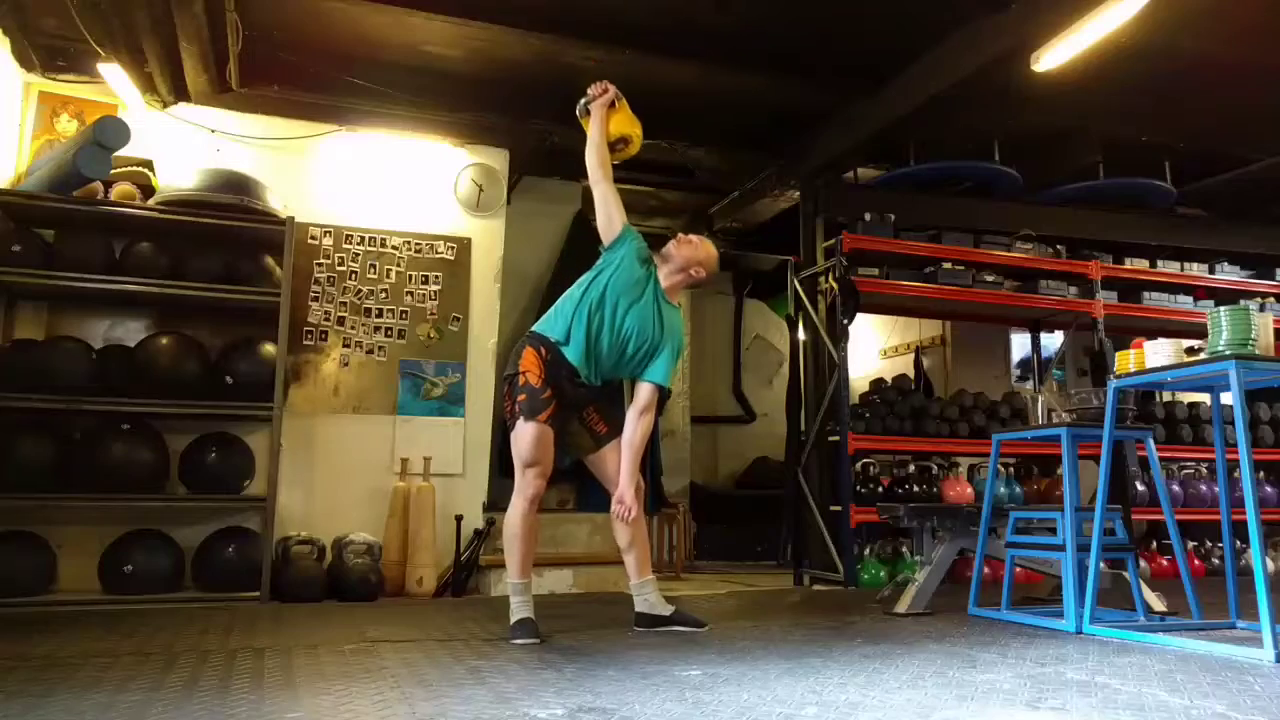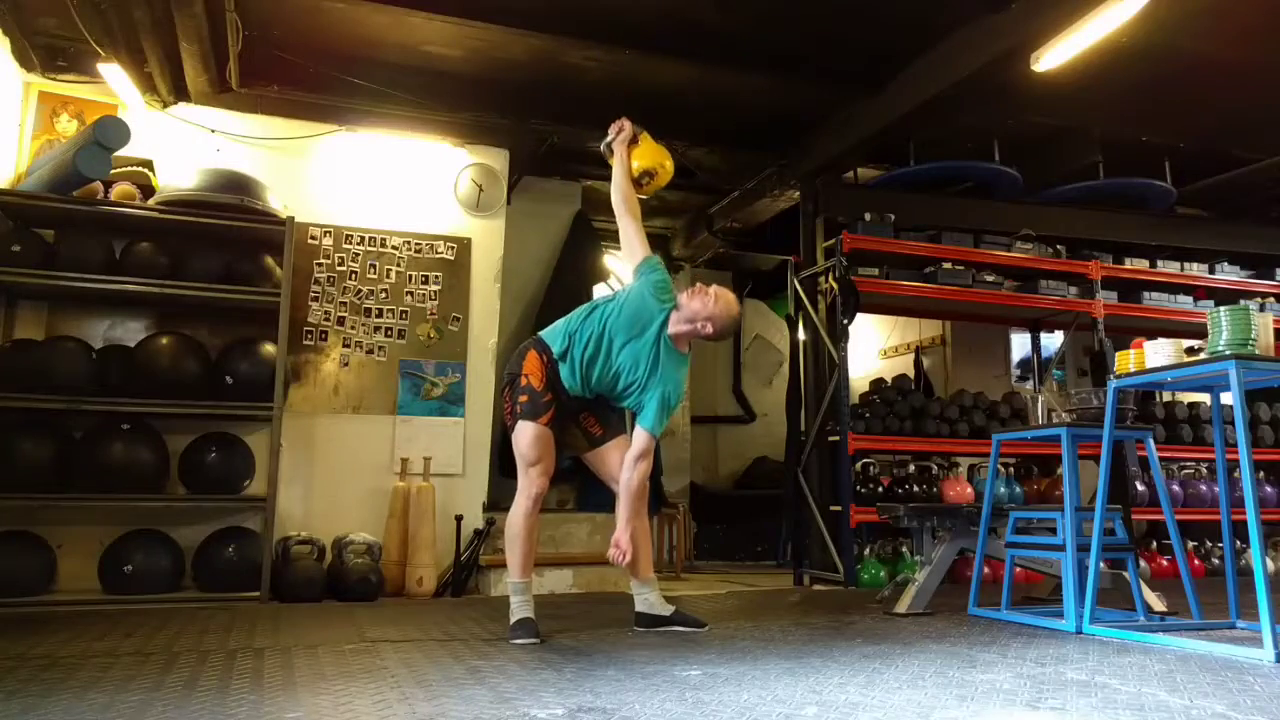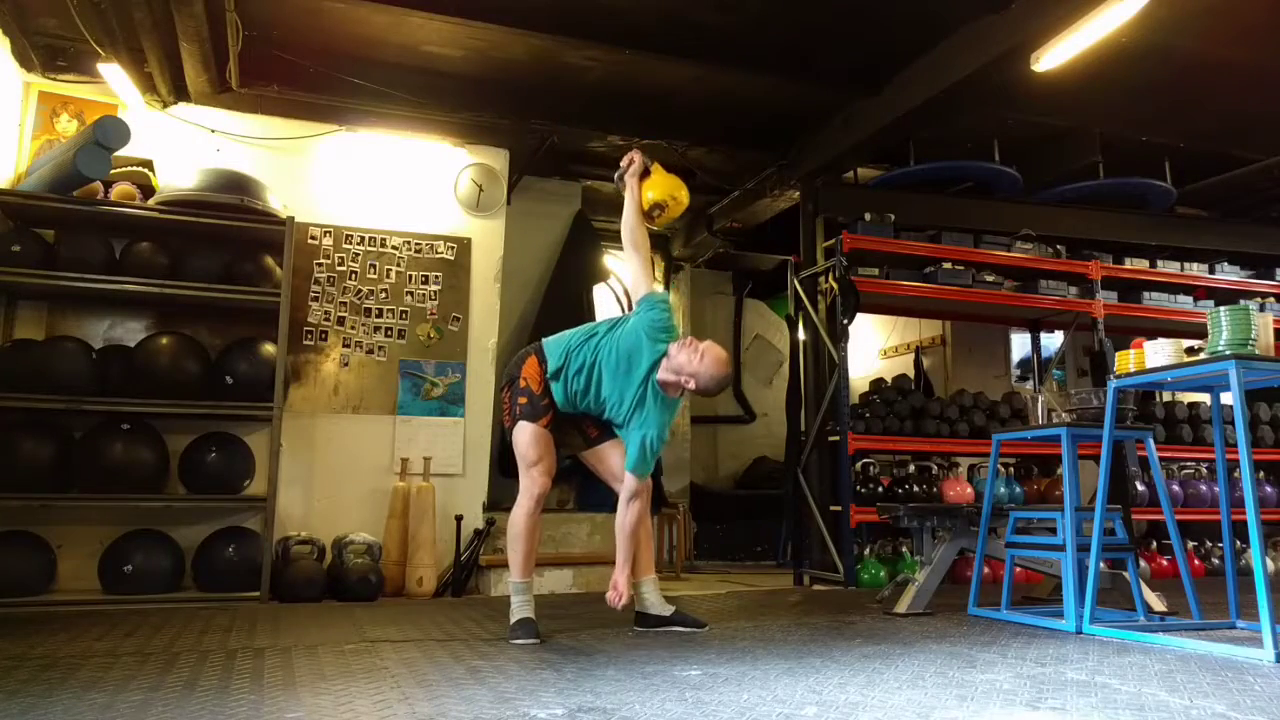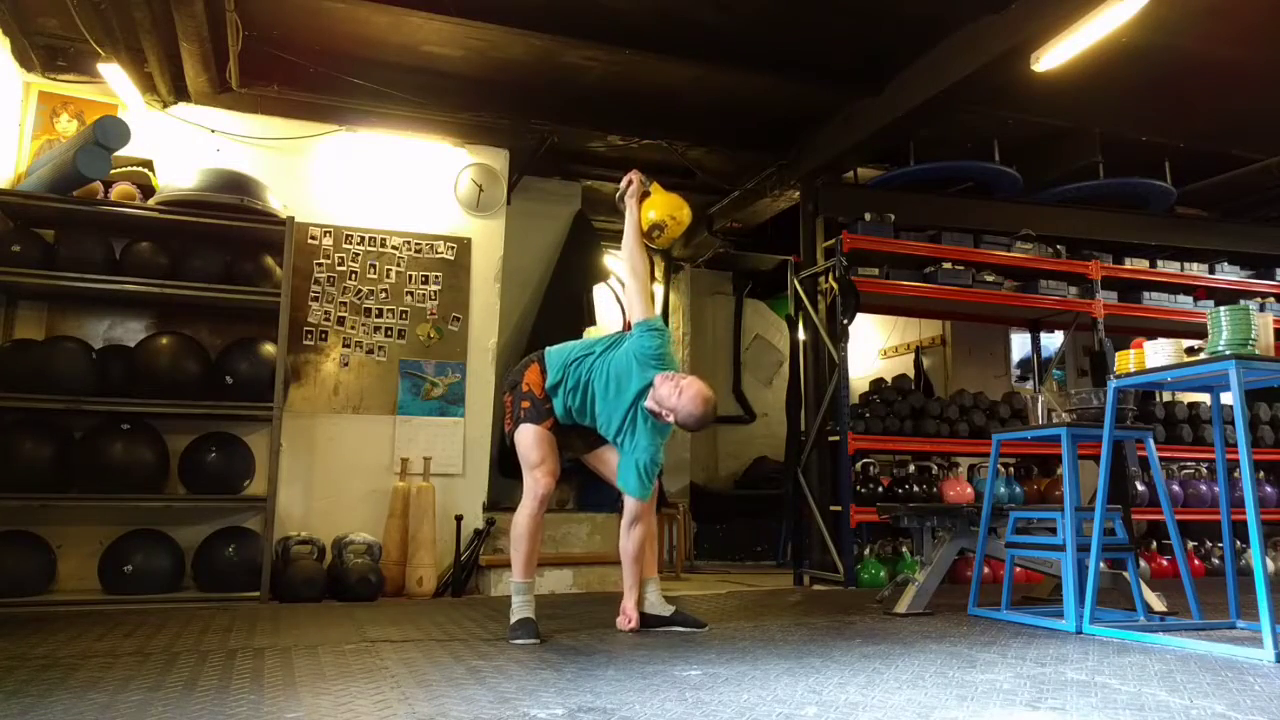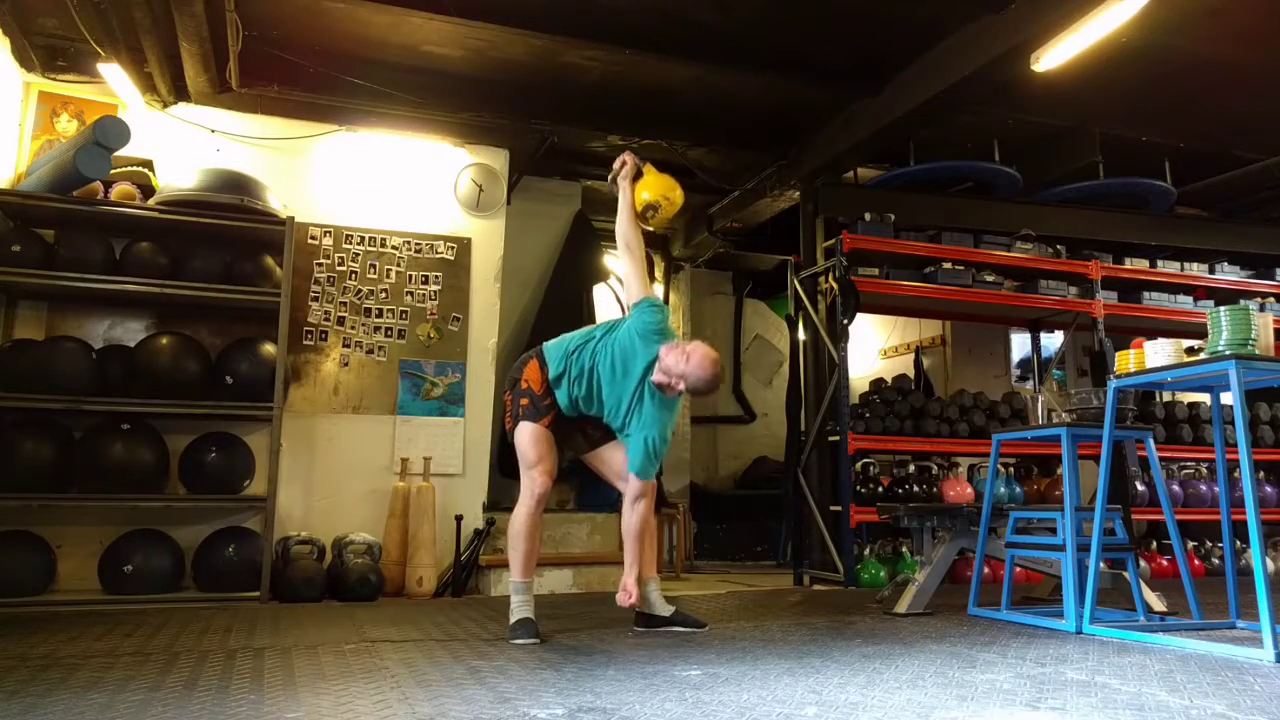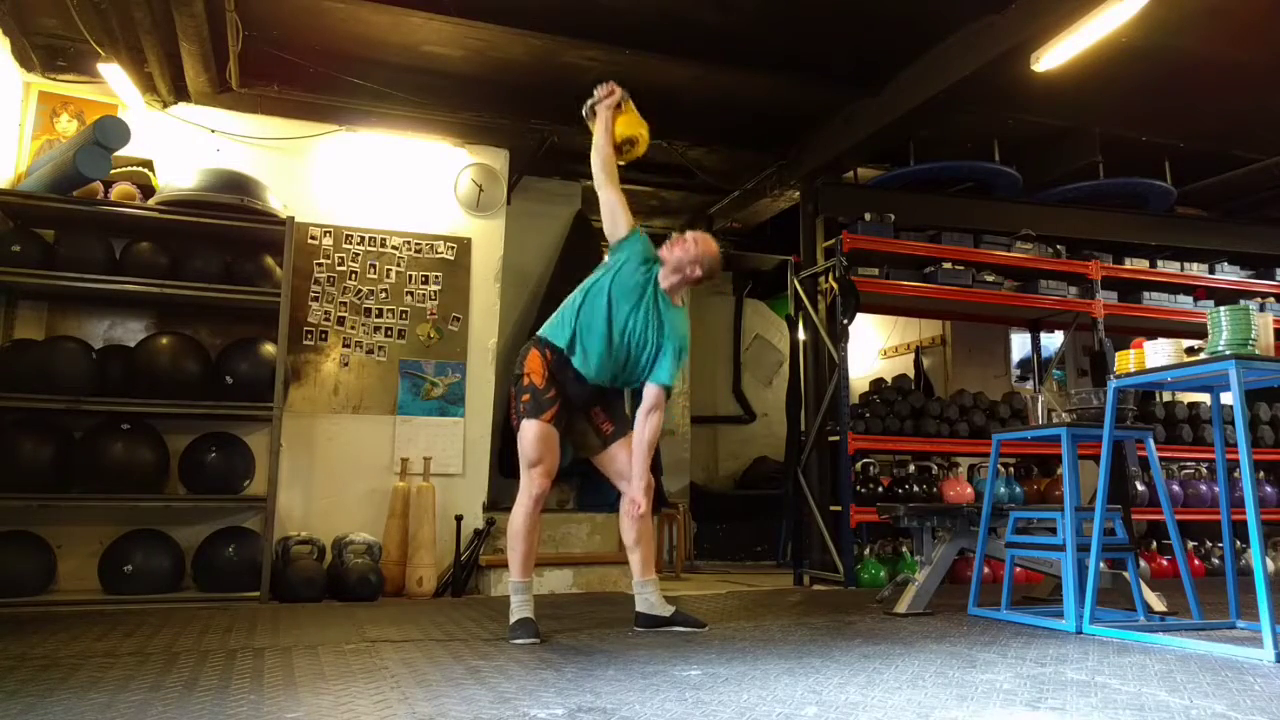
dt=0.5s
person 1, frame 1
left shoulder: (671, 332)
right shoulder: (631, 257)
left elbow: (642, 407)
right elbow: (600, 178)
left wrist: (626, 478)
right wrist: (599, 112)
left hip: (589, 387)
right hip: (540, 361)
left knee: (632, 490)
right knee: (531, 485)
left ankle: (649, 604)
right ankle: (521, 610)
person 1, frame 2
left shoulder: (670, 378)
right shoulder: (656, 291)
left elbow: (639, 455)
right elbow: (626, 215)
left wrist: (625, 527)
right wrist: (621, 149)
left hip: (584, 398)
right hip: (541, 366)
left knee: (635, 485)
right knee: (534, 486)
left ankle: (649, 604)
right ankle: (520, 610)
person 1, frame 3
left shoulder: (653, 418)
right shoulder: (658, 327)
left elbow: (632, 498)
right elbow: (635, 252)
left wrist: (622, 572)
right wrist: (632, 185)
left hip: (581, 407)
right hip: (537, 374)
left knee: (641, 485)
right knee: (537, 485)
left ankle: (650, 603)
right ankle: (520, 610)
person 1, frame 4
left shoulder: (646, 442)
right shoulder: (654, 352)
left elbow: (634, 519)
right elbow: (636, 275)
left wrist: (631, 598)
right wrist: (633, 205)
left hip: (578, 415)
right hip: (539, 381)
left knee: (643, 493)
right knee: (541, 486)
left ankle: (652, 603)
right ankle: (521, 609)
person 1, frame 5
left shoulder: (655, 421)
right shoulder: (652, 328)
left elbow: (635, 499)
right elbow: (630, 251)
left wrist: (631, 572)
right wrist: (626, 183)
left hip: (584, 410)
right hip: (539, 377)
left knee: (644, 486)
right knee: (539, 485)
left ankle: (650, 602)
right ankle: (521, 609)
person 1, frame 6
left shoulder: (674, 332)
right shoulder: (638, 258)
left elbow: (651, 408)
right elbow: (605, 181)
left wrist: (638, 483)
right wrist: (605, 115)
left hip: (595, 390)
right hip: (547, 365)
left knee: (638, 483)
right knee: (537, 483)
left ankle: (649, 603)
right ankle: (521, 608)
